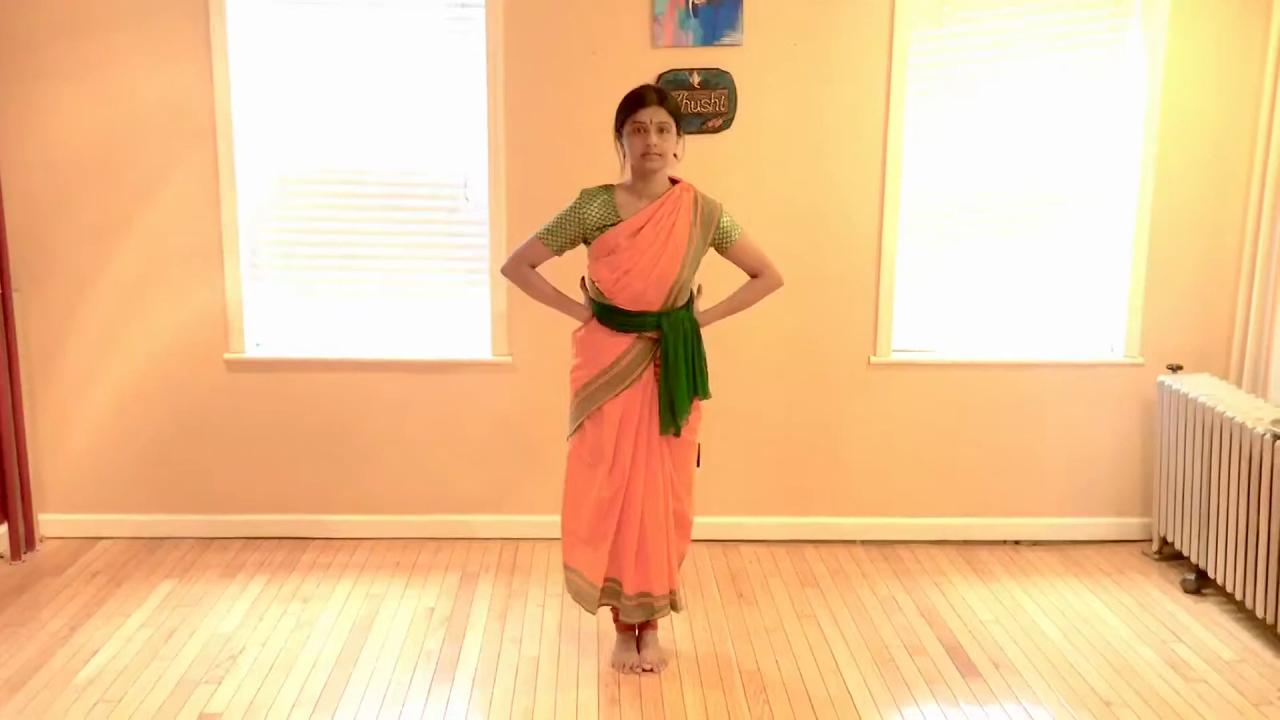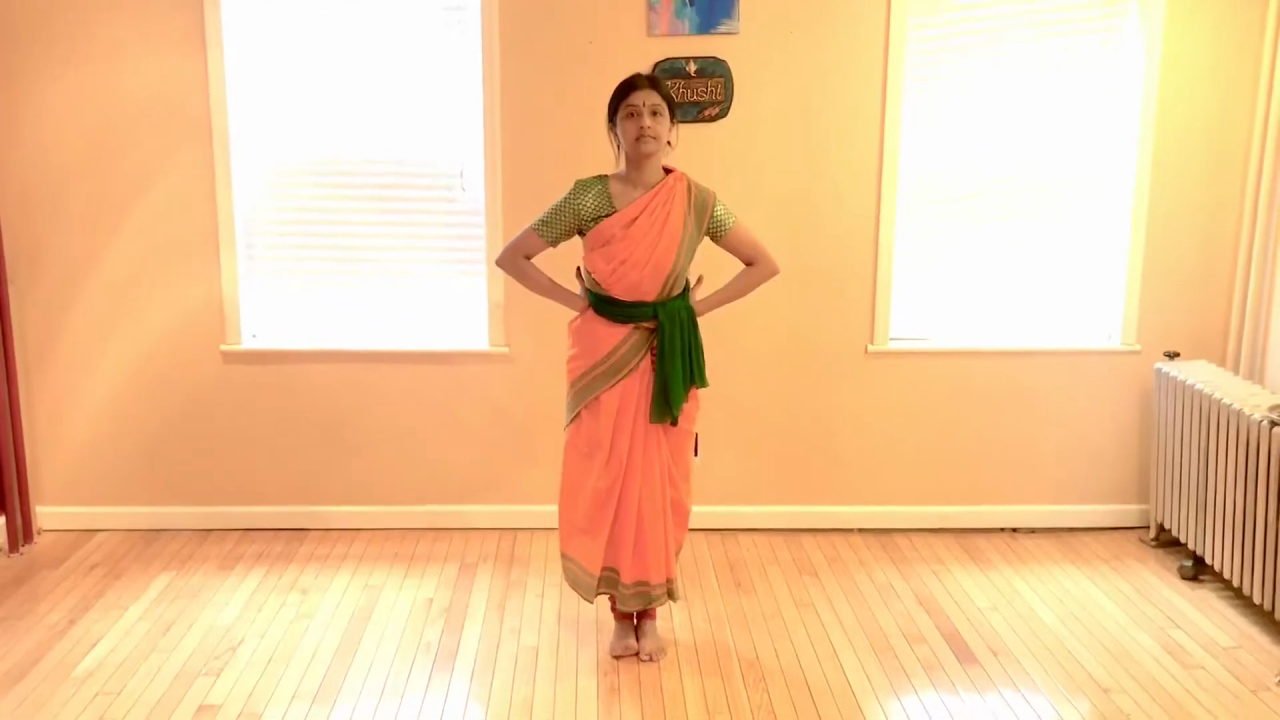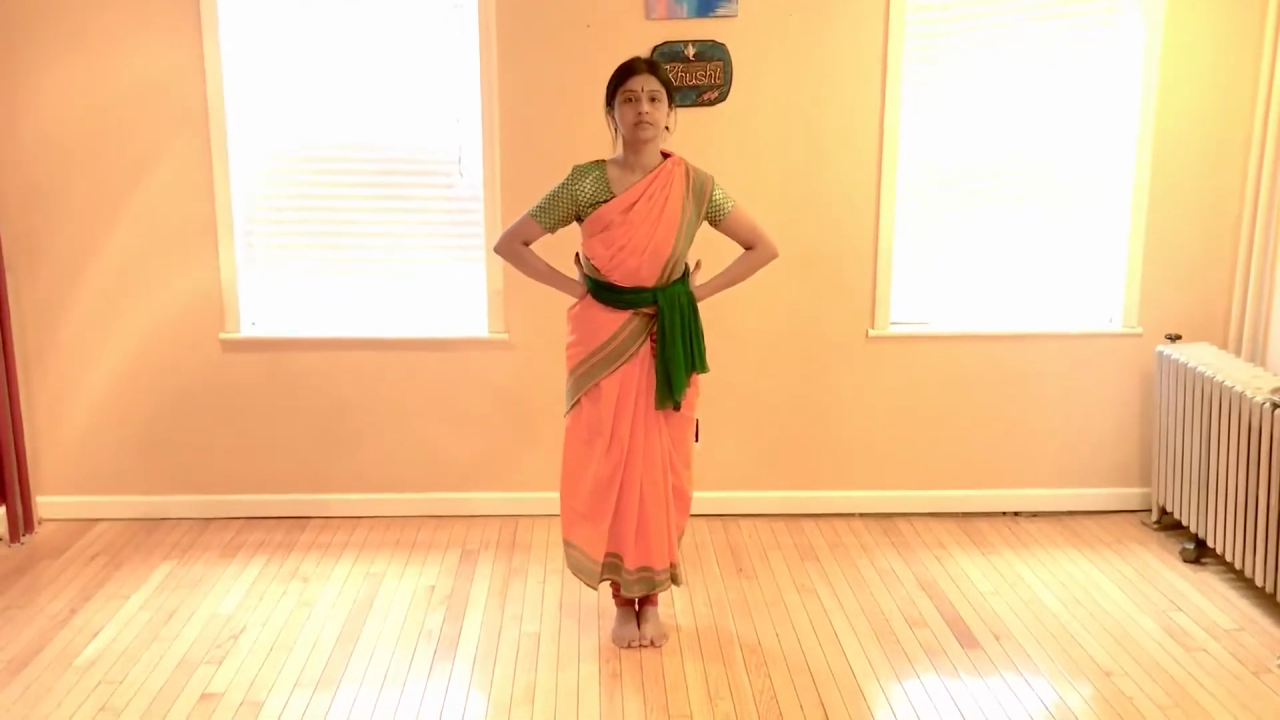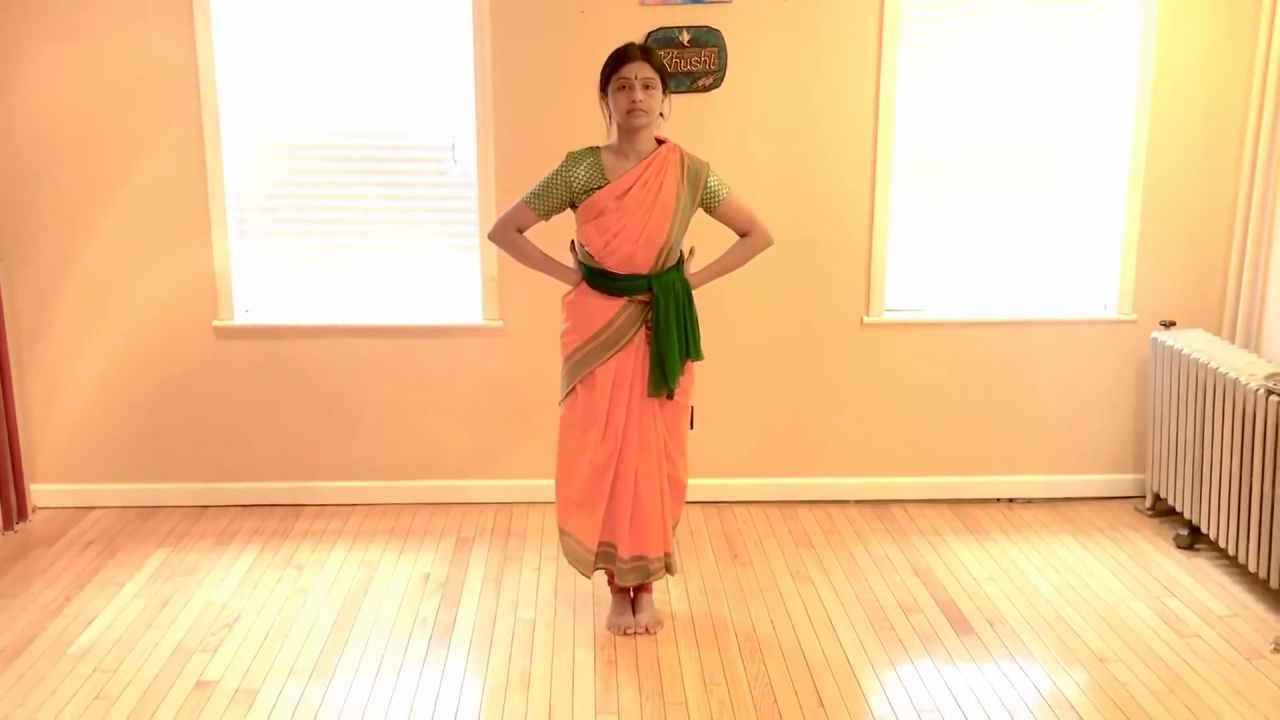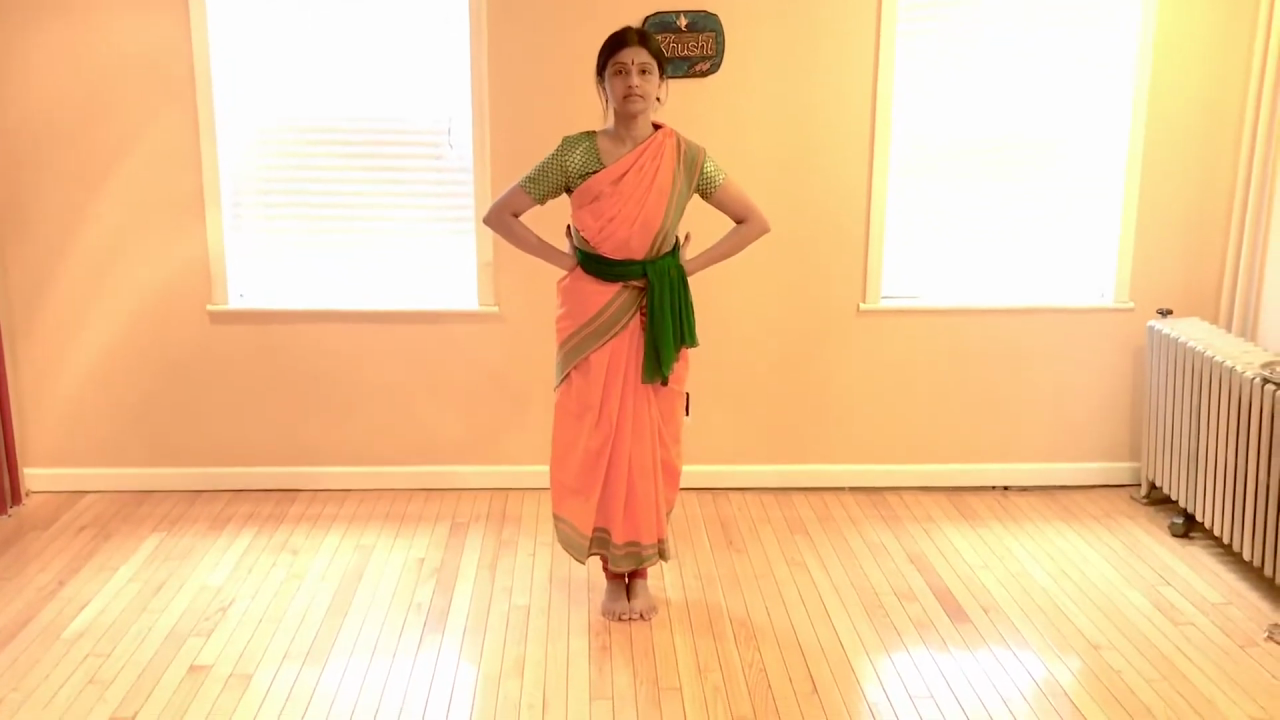
dt=0.5s
person 1, frame 1
left shoulder: (702, 212)
right shoulder: (593, 207)
left elbow: (768, 276)
right elbow: (516, 265)
left wrist: (704, 316)
right wrist: (579, 310)
left hip: (671, 368)
right hip: (607, 365)
left knee: (662, 493)
right knee: (609, 491)
left ankle: (651, 623)
right ankle: (622, 625)
person 1, frame 2
left shoulder: (696, 201)
right shoulder: (587, 197)
left elbow: (764, 264)
right elbow: (511, 257)
left wrist: (700, 305)
right wrist: (575, 300)
left hip: (667, 357)
right hip: (604, 355)
left knee: (660, 482)
right knee: (606, 481)
left ankle: (649, 612)
right ankle: (621, 614)
person 1, frame 3
left shoulder: (695, 186)
right shoulder: (585, 183)
left elbow: (763, 248)
right elbow: (509, 243)
left wrist: (700, 291)
right wrist: (573, 287)
left hip: (667, 343)
right hip: (603, 341)
left knee: (660, 469)
right knee: (607, 468)
left ankle: (652, 598)
right ankle: (623, 600)
person 1, frame 4
left shoulder: (690, 172)
right shoulder: (579, 169)
left elbow: (758, 235)
right elbow: (504, 230)
left wrist: (695, 278)
right wrist: (569, 274)
left hip: (662, 329)
right hip: (598, 328)
left knee: (655, 456)
right knee: (602, 455)
left ankle: (647, 585)
right ankle: (618, 588)
person 1, frame 5
left shoulder: (686, 157)
right shoulder: (575, 154)
left elbow: (755, 221)
right elbow: (498, 214)
left wrist: (691, 265)
right wrist: (564, 259)
left hip: (656, 316)
right hip: (592, 314)
left knee: (649, 441)
right knee: (597, 441)
left ankle: (640, 571)
right ankle: (612, 573)
